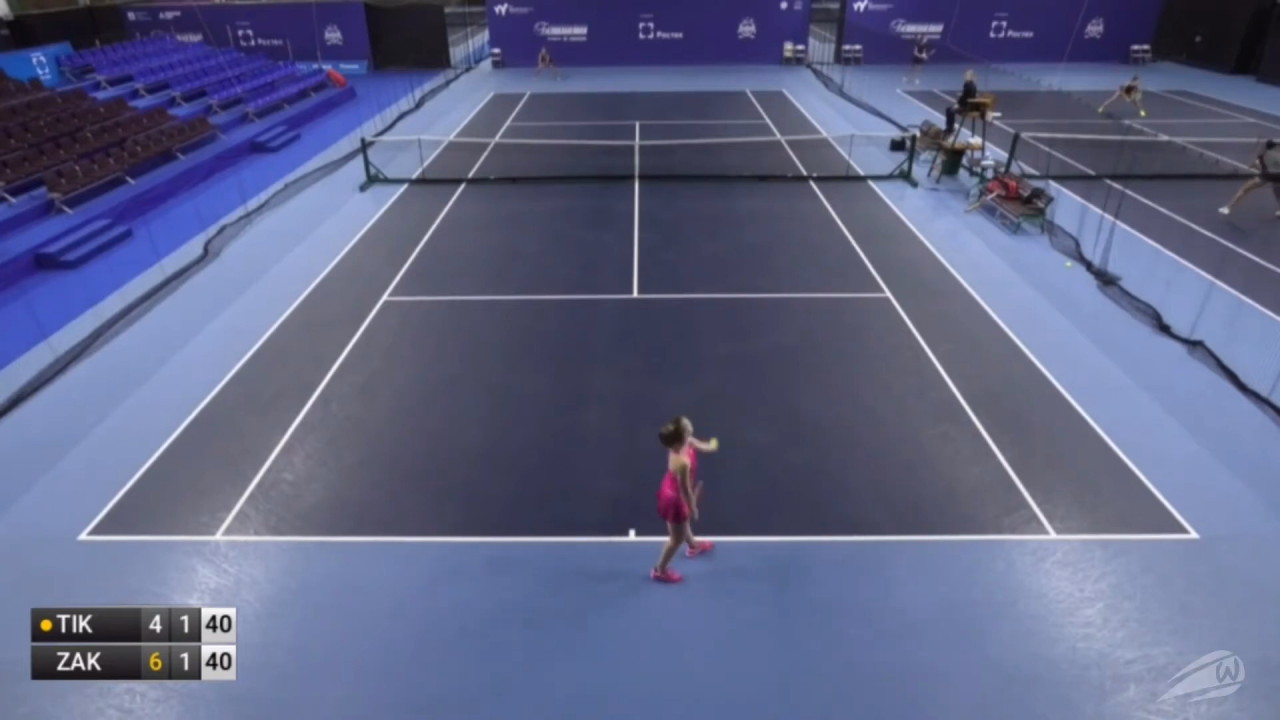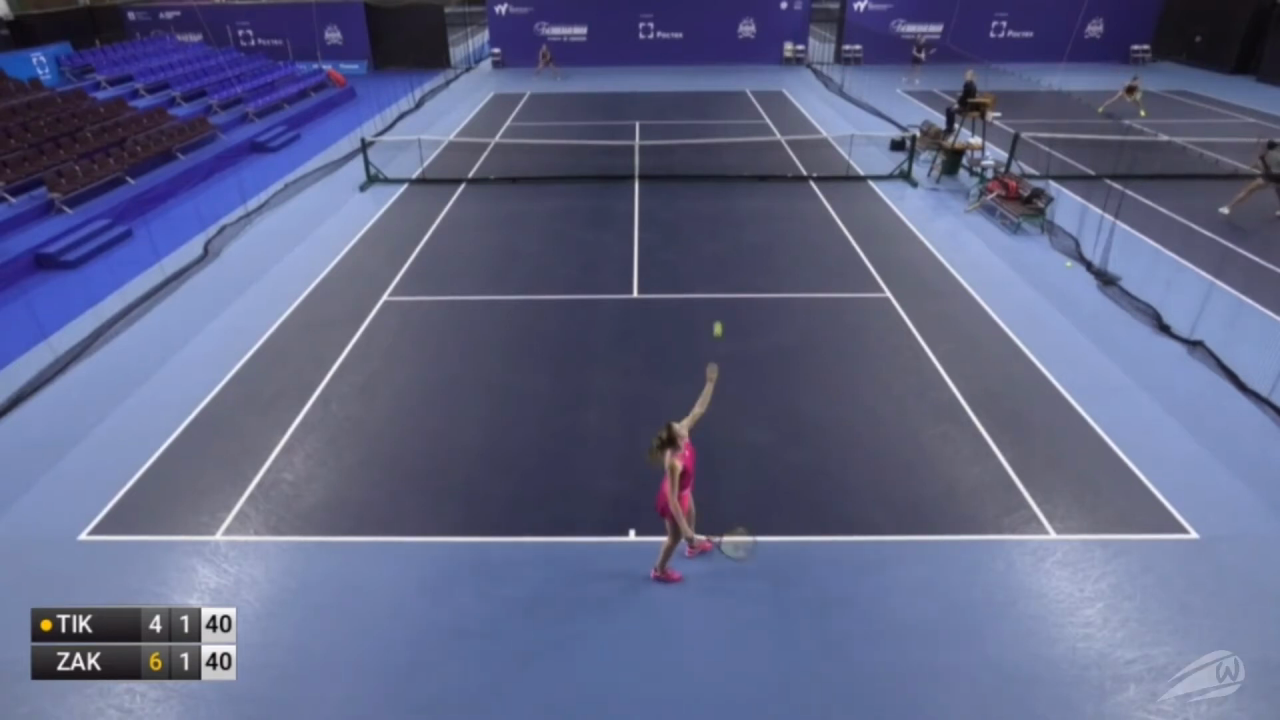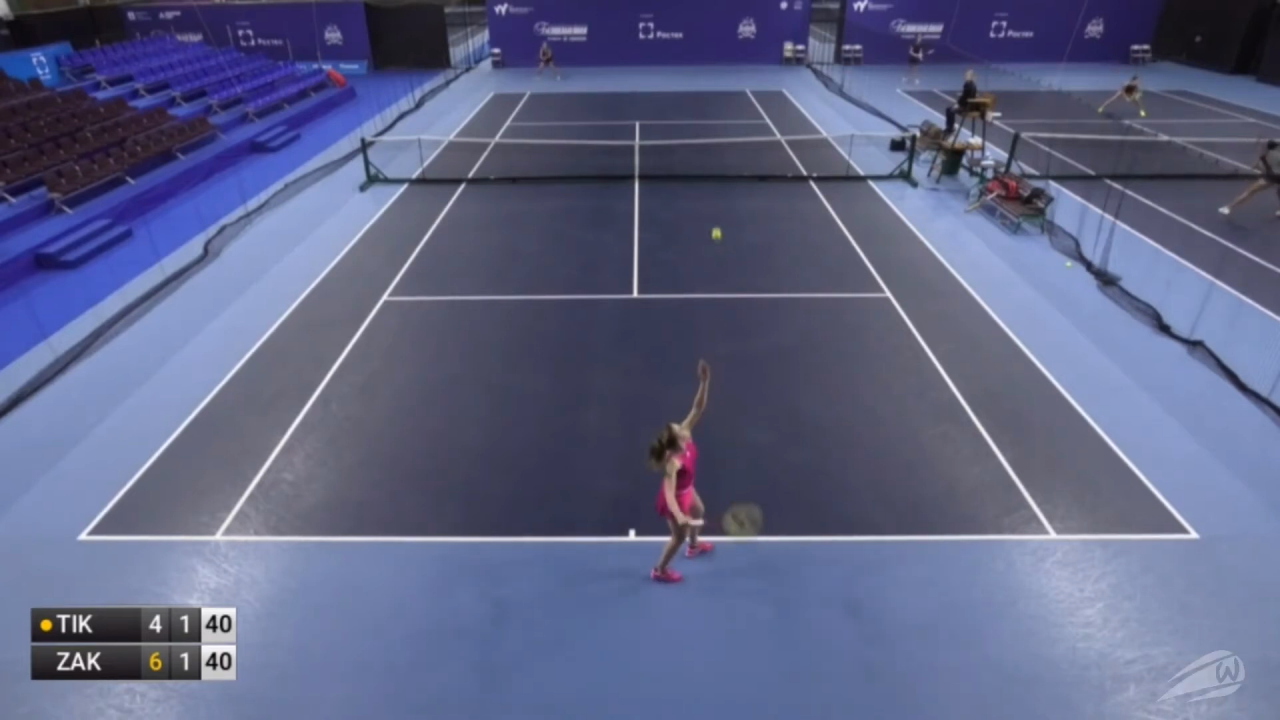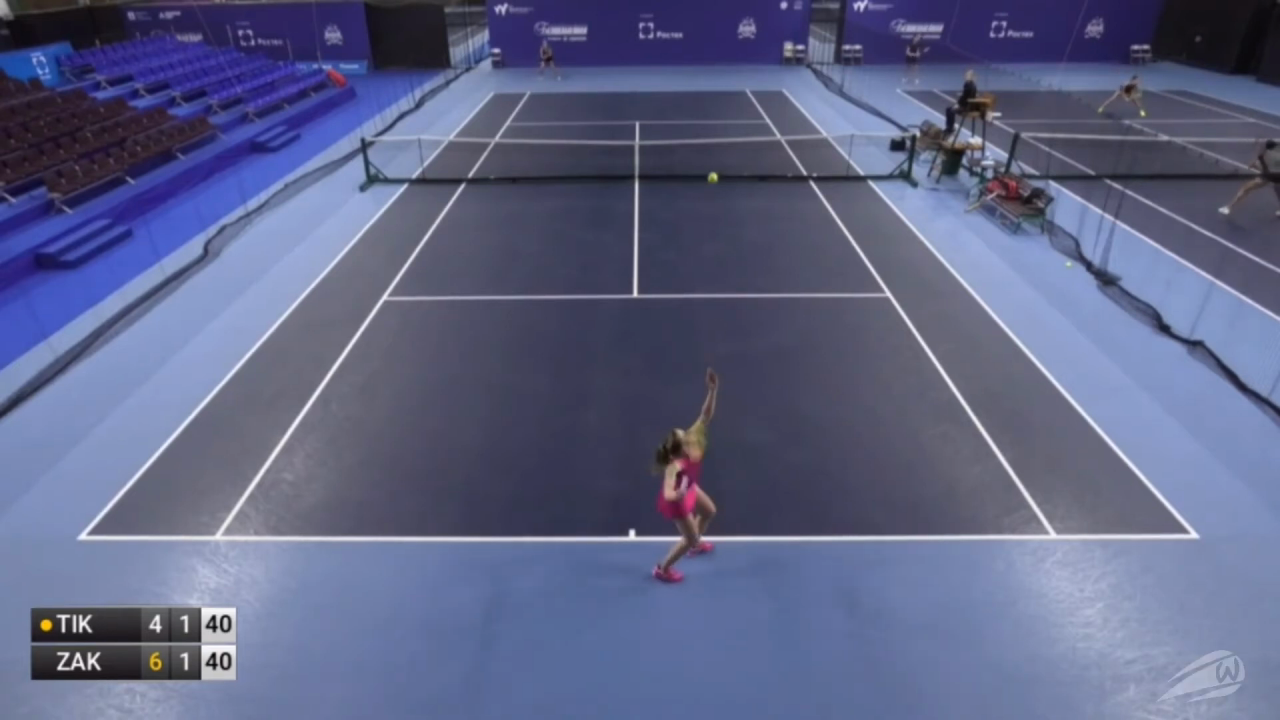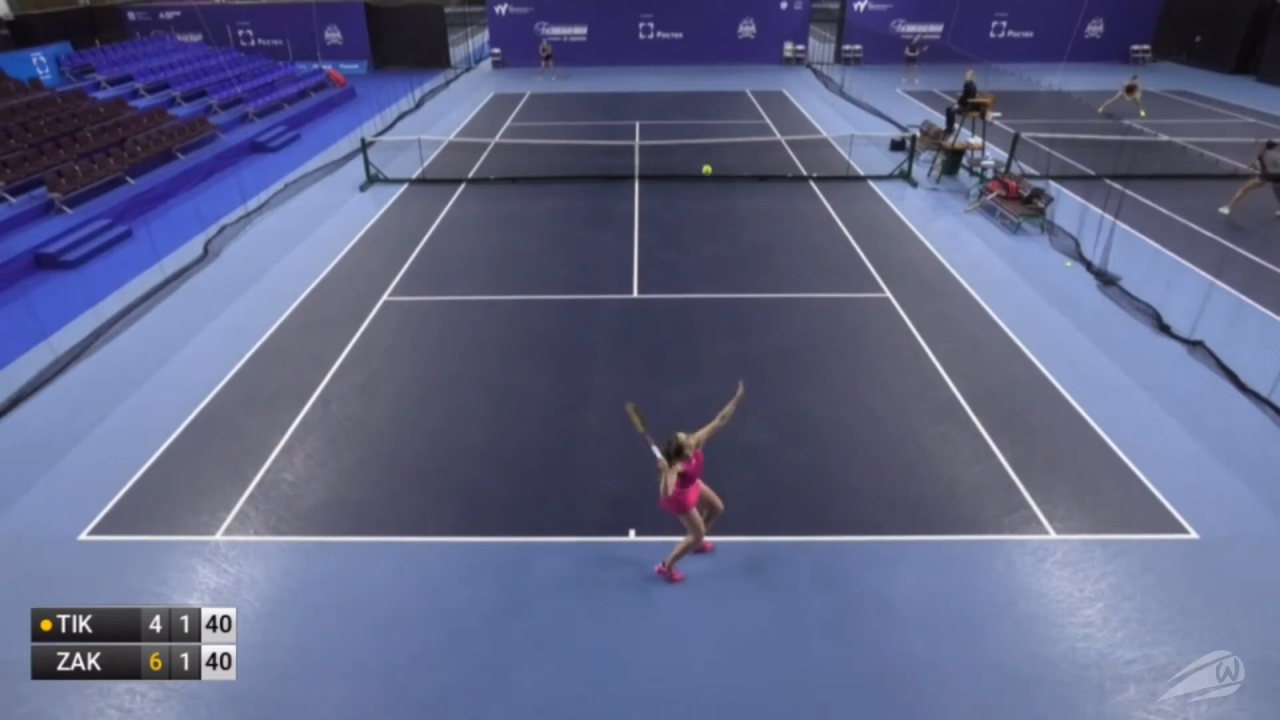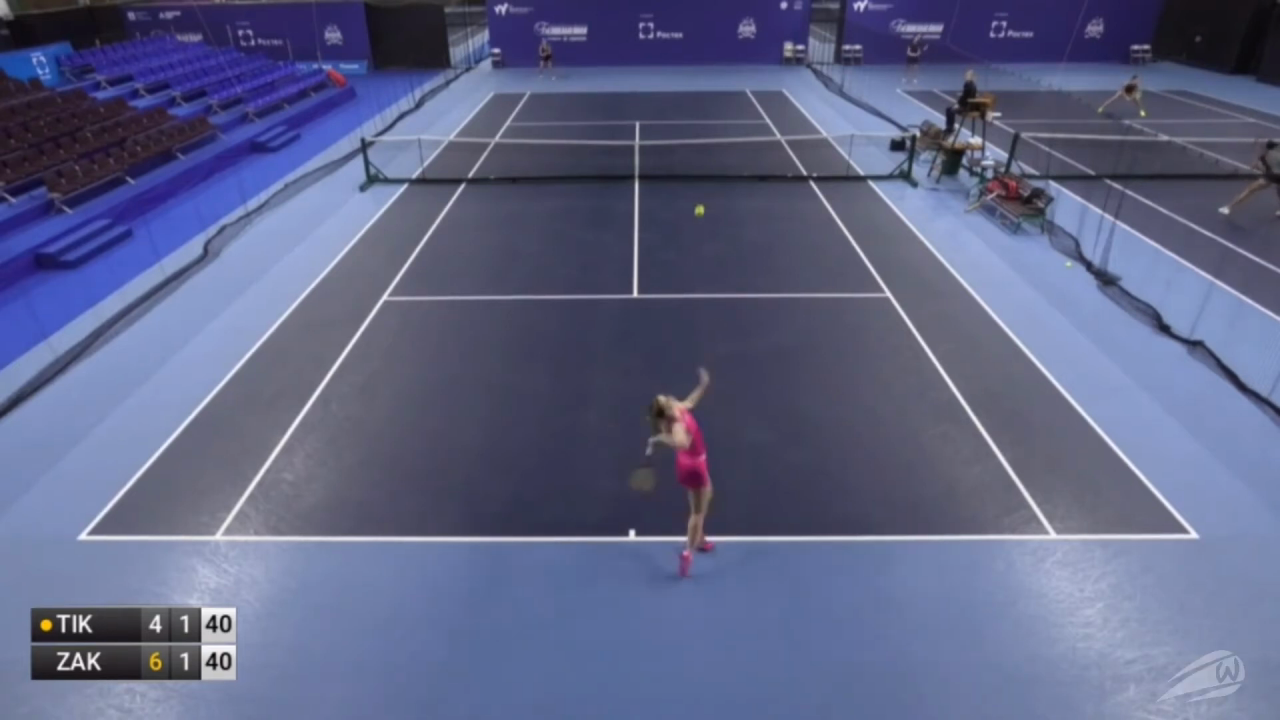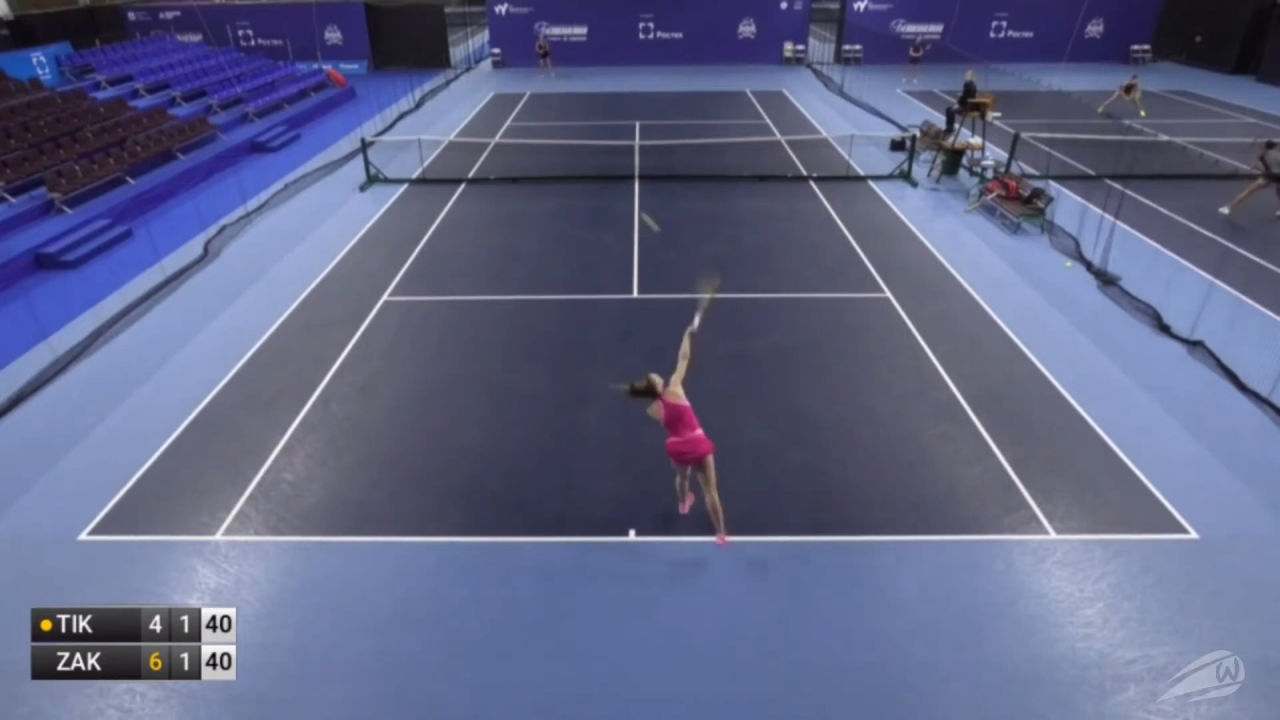
dt=0.2s
person 1, frame 1
left shoulder: (683, 442)
right shoulder: (681, 462)
left elbow: (697, 444)
right elbow: (685, 493)
left wrist: (709, 446)
right wrist: (694, 510)
left hip: (672, 489)
right hip: (674, 499)
left knee: (685, 520)
right knee: (677, 537)
left ankle: (693, 544)
right ankle: (659, 571)
person 1, frame 2
left shoulder: (682, 433)
right shoulder: (674, 463)
left elbow: (699, 409)
right elbow: (673, 498)
left wrist: (710, 383)
right wrist: (683, 527)
left hip: (683, 491)
right hip: (675, 499)
left knee: (690, 516)
right knee: (676, 536)
left ankle: (693, 545)
right ankle: (660, 571)
person 1, frame 3
left shoulder: (685, 434)
right shoulder: (673, 463)
left elbow: (698, 408)
right elbow: (669, 495)
left wrist: (705, 380)
right wrist: (679, 517)
left hip: (686, 490)
right hip: (677, 498)
left knee: (699, 512)
right knee: (679, 537)
left ankle: (694, 545)
right ankle: (659, 570)
person 1, frame 4
left shoulder: (692, 441)
right shoulder: (675, 465)
left elbow: (705, 416)
right elbow: (667, 496)
left wrist: (712, 389)
right wrist: (679, 494)
left hip: (690, 488)
right hip: (678, 501)
left knee: (709, 511)
right knee: (690, 537)
left ankle: (695, 545)
right ankle: (663, 569)
person 1, frame 5
left shoulder: (695, 442)
right shoulder: (675, 468)
left elbow: (719, 421)
right elbow: (666, 496)
left wrist: (737, 398)
right wrist: (665, 473)
left hip: (692, 486)
right hip: (681, 498)
left knee: (717, 509)
right knee: (696, 533)
left ankle: (698, 542)
right ankle: (666, 566)
person 1, frame 6
left shoulder: (680, 408)
right shoulder: (675, 426)
left elbow: (692, 400)
right elbow: (682, 444)
left wrist: (704, 384)
right wrist: (659, 439)
left hip: (691, 464)
right hip: (693, 467)
left knee: (702, 502)
right knee: (699, 510)
left ankle: (699, 540)
right ankle: (688, 552)
person 1, frame 7
left shoulder: (653, 410)
right shoulder: (673, 388)
right elbow: (683, 359)
right wrist: (688, 335)
left hip: (677, 448)
right hip: (698, 443)
left knee: (683, 476)
right knee: (709, 491)
left ankle: (684, 502)
right ankle: (720, 533)
